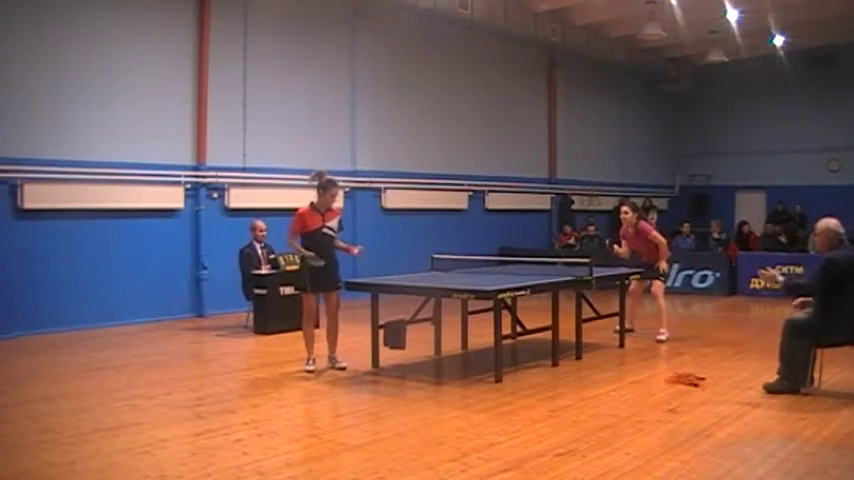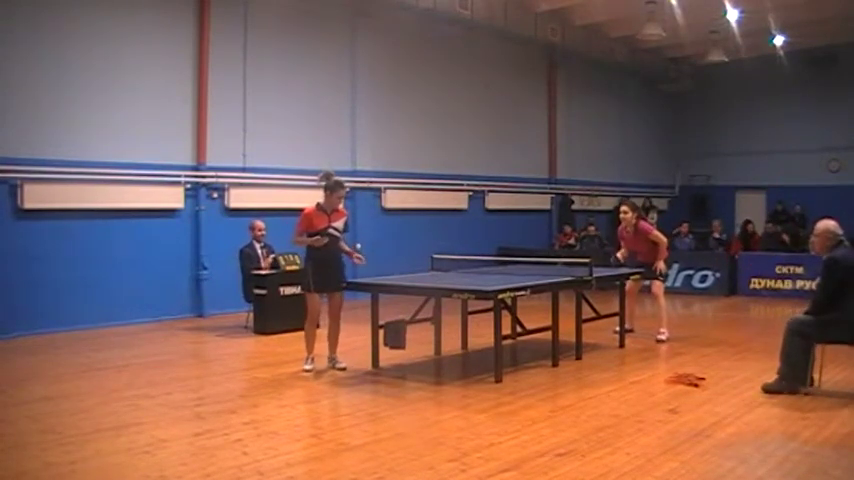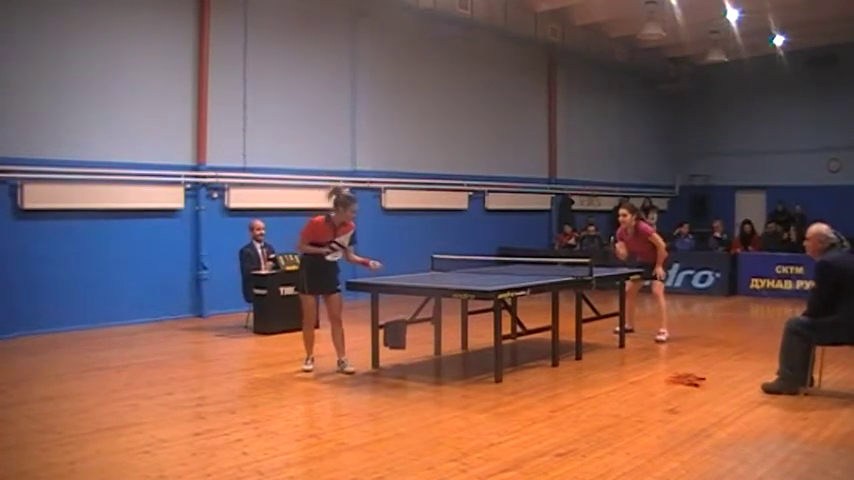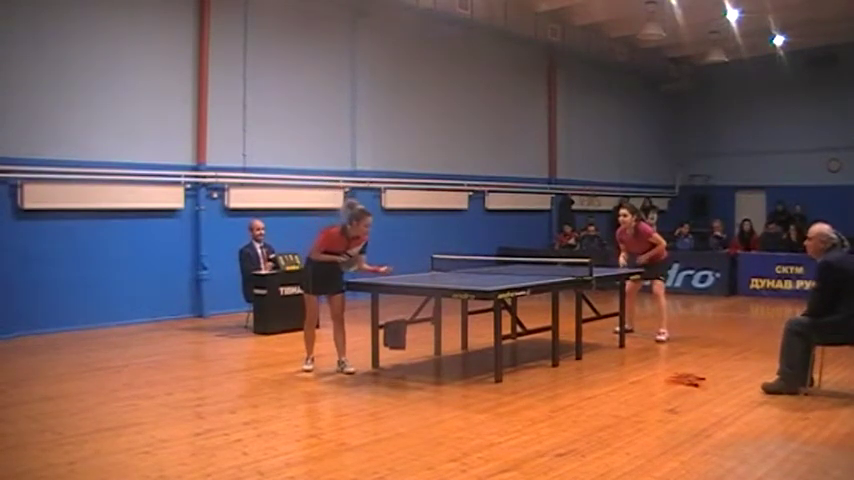
dt=0.7s
person 1, frame 1
left shoulder: (336, 214)
right shoulder: (303, 214)
right elbow: (291, 240)
left wrist: (349, 248)
right wrist: (304, 253)
left hip: (331, 267)
right hip: (310, 269)
left knee: (333, 315)
right knee: (309, 316)
left ankle: (332, 356)
right ankle: (310, 358)
person 1, frame 2
left shoulder: (342, 215)
right shoulder: (310, 214)
right elbow: (297, 239)
left wrist: (352, 253)
right wrist: (312, 240)
left hip: (336, 268)
right hip: (315, 269)
left knee: (335, 317)
right knee: (313, 317)
left ankle: (332, 357)
right ankle: (309, 357)
person 1, frame 3
left shoulder: (349, 227)
right shoulder: (316, 223)
left elbow: (349, 255)
right elbow: (300, 246)
left wrist: (367, 262)
right wrist: (321, 250)
left hip: (331, 274)
right hip: (310, 273)
left knee: (336, 318)
right knee: (310, 319)
left ankle: (342, 360)
right ankle: (309, 357)
person 1, frame 4
left shoulder: (362, 239)
right shoulder: (331, 233)
left elbow: (360, 265)
right elbow: (313, 255)
left wrist: (378, 269)
right wrist: (336, 257)
left hip: (335, 275)
right hip: (315, 274)
left knee: (339, 318)
right knee: (311, 319)
left ankle: (342, 360)
right ankle: (309, 357)
person 2, frame 1
left shoulder: (834, 259)
left elbow: (812, 287)
left wrist: (779, 280)
right wrist: (812, 300)
left knee: (793, 325)
right knee: (803, 320)
left ankle: (790, 380)
right ankle: (801, 376)
person 2, frame 2
left shoulder: (834, 259)
left elbow: (823, 297)
left wrist: (807, 314)
right wrist: (809, 314)
left knee: (796, 325)
right knee: (803, 324)
left ankle: (789, 380)
right ankle: (800, 377)
person 2, frame 3
left shoulder: (826, 262)
left elbow: (818, 303)
left wrist: (805, 316)
right wrist: (807, 316)
left knee: (795, 326)
right knee: (803, 325)
left ankle: (788, 381)
right ankle: (801, 377)
person 2, frame 4
left shoulder: (828, 263)
left elbow: (819, 303)
left wrist: (804, 316)
right wrist: (807, 315)
left knee: (795, 326)
right knee: (804, 324)
left ankle: (788, 381)
right ankle: (801, 376)
person 3, frame 1
left shoulder: (642, 227)
right shoulder: (624, 231)
left elbow: (662, 242)
right elbow: (626, 253)
left wrist: (662, 260)
right wrist: (617, 250)
left hip: (659, 262)
right hip: (646, 261)
left knee: (657, 292)
right knee: (633, 291)
left ankle: (663, 330)
right ankle: (629, 324)
person 3, frame 2
left shoulder: (643, 227)
right shoulder: (622, 230)
left elbow: (663, 241)
right elbow: (626, 249)
left wrist: (660, 260)
right wrist: (620, 254)
left hip: (656, 261)
right hip: (641, 261)
left knee: (657, 292)
right knee: (629, 290)
left ankle: (664, 330)
right ankle: (628, 325)
person 3, frame 3
left shoulder: (643, 228)
right shoulder: (621, 232)
left elbow: (661, 245)
right elbow: (623, 255)
left wrist: (659, 266)
right wrist: (616, 249)
left hip: (657, 262)
right hip: (642, 262)
left knee: (657, 292)
right knee: (629, 291)
left ankle: (663, 330)
right ankle: (628, 325)
person 3, frame 4
left shoulder: (643, 229)
right shoulder: (620, 233)
left elbow: (663, 244)
right elbow: (625, 251)
left wrist: (646, 256)
right wrist: (622, 257)
left hip: (658, 261)
right hip: (642, 262)
left knee: (658, 292)
right knee: (629, 291)
left ankle: (663, 330)
right ankle: (628, 325)
